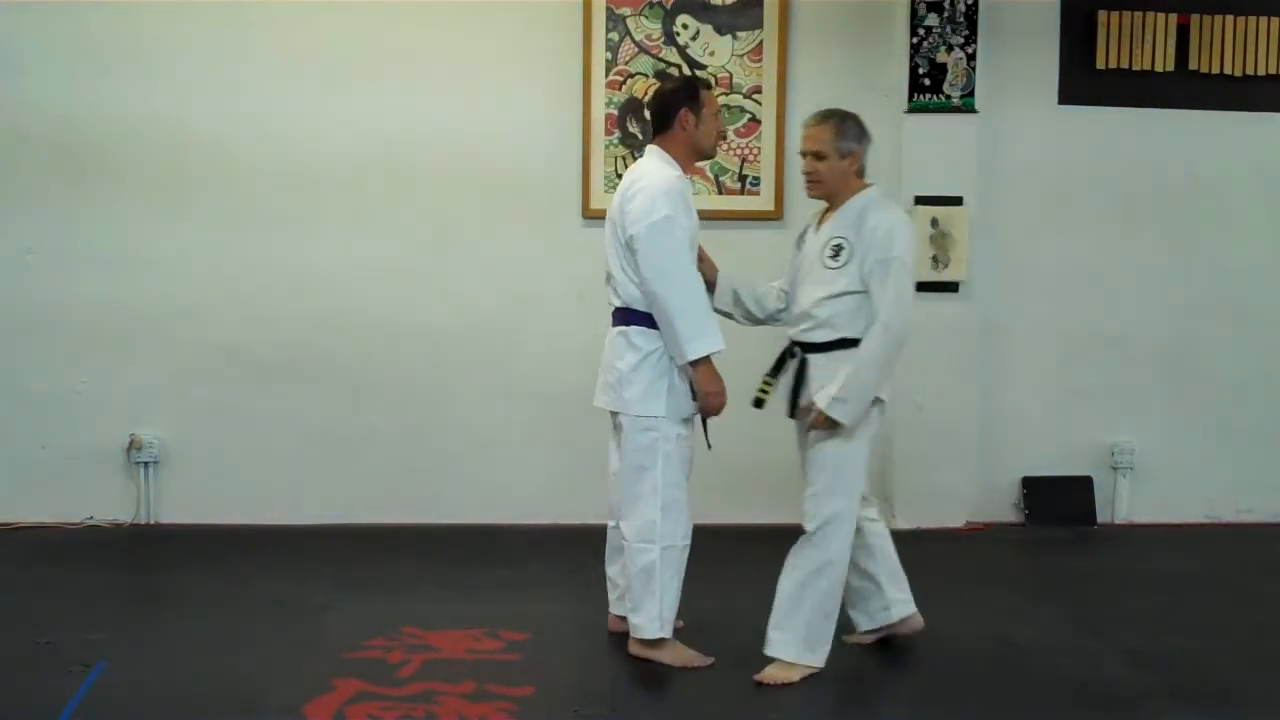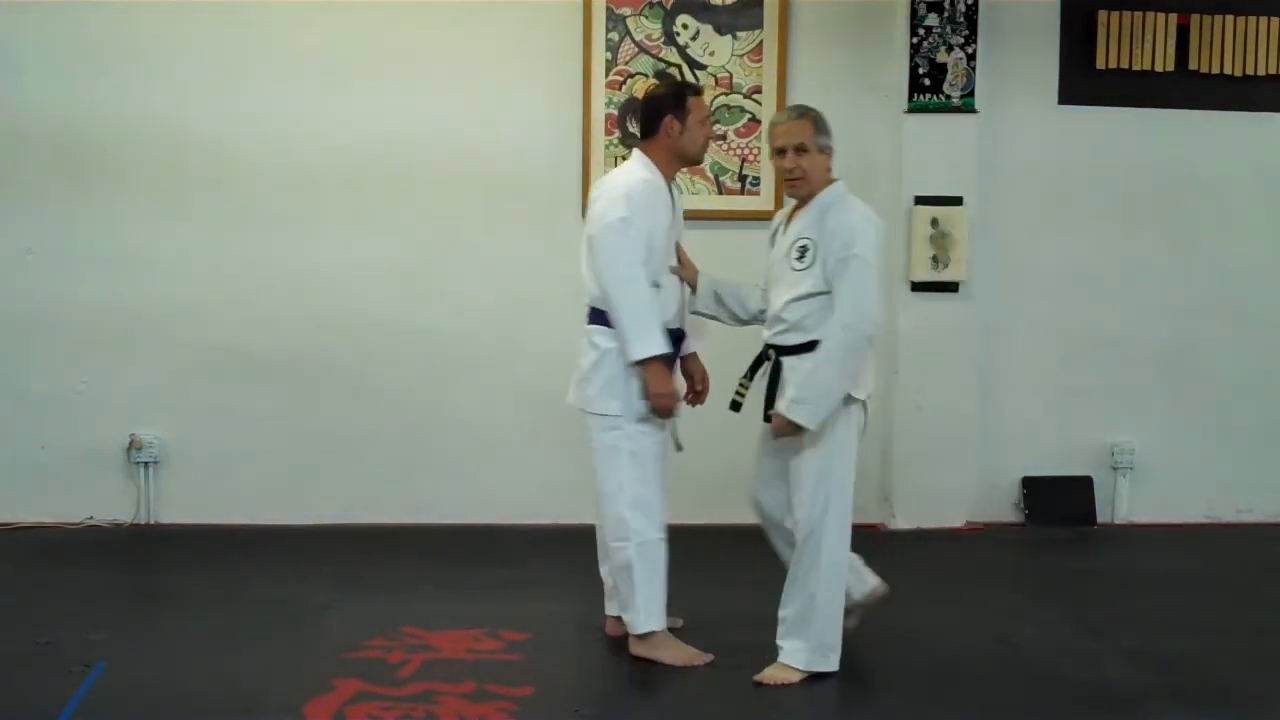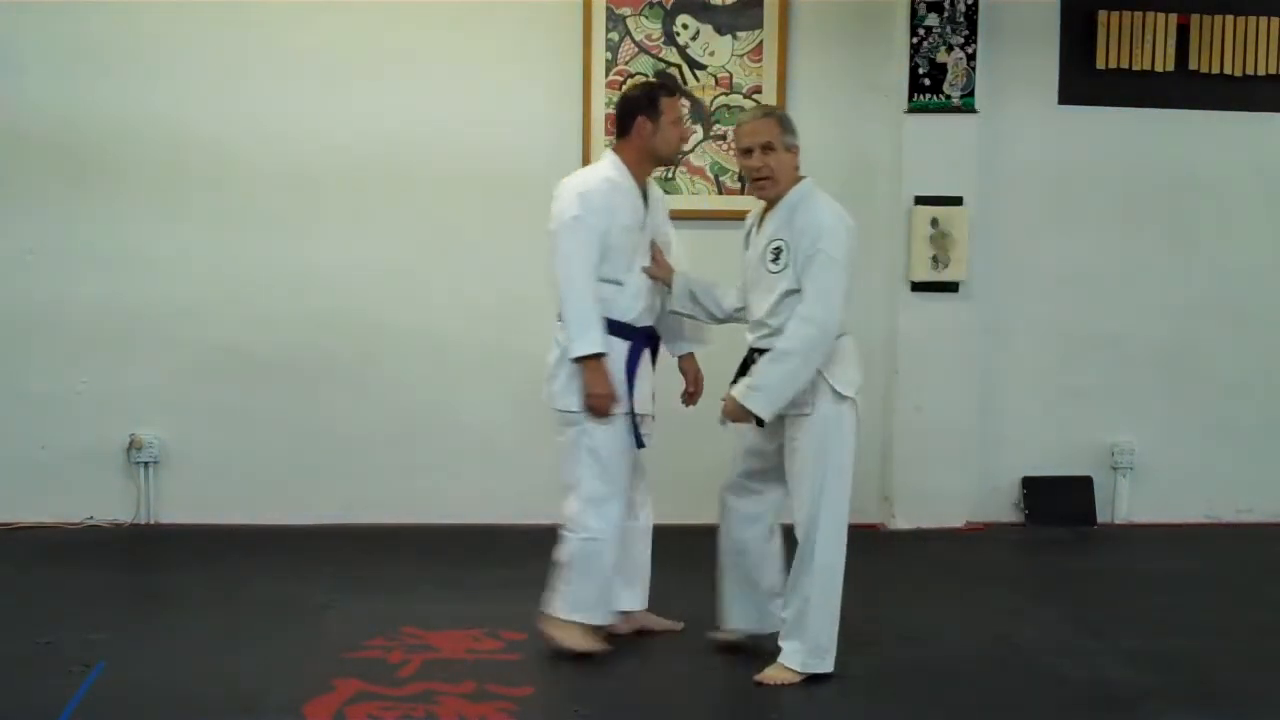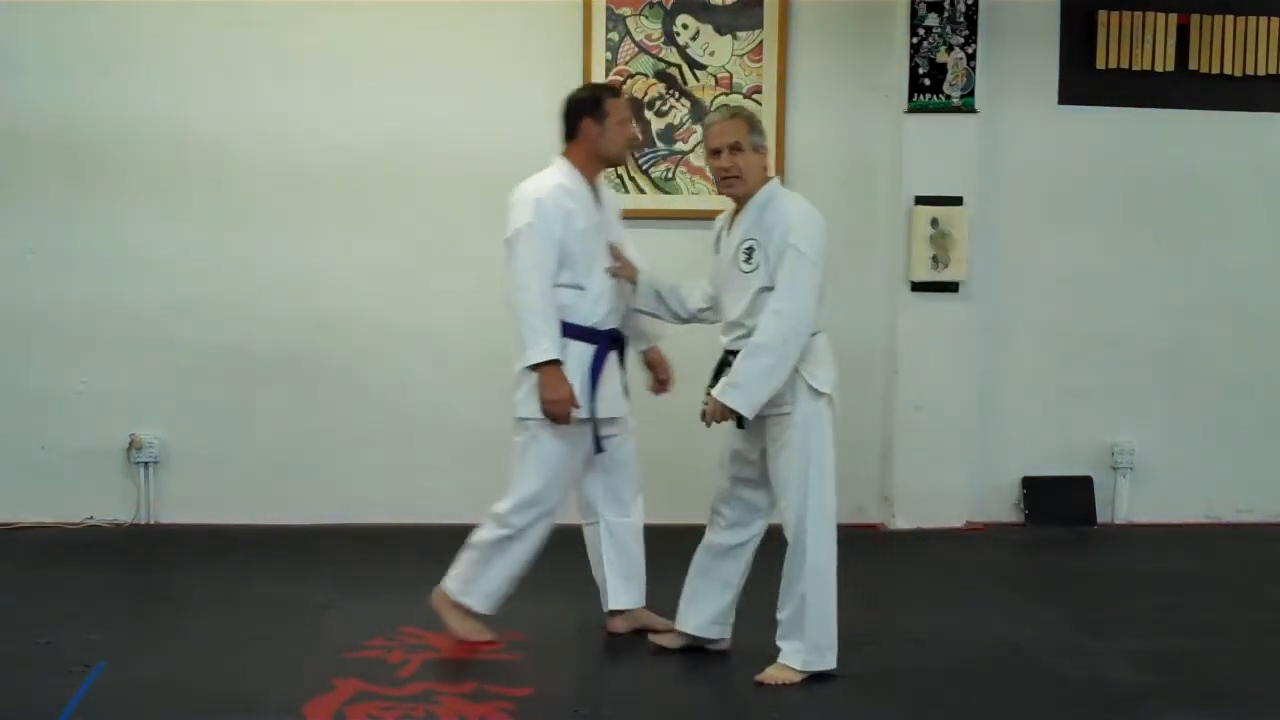
dt=0.2s
person 1, frame 1
left shoulder: (656, 180)
right shoulder: (660, 186)
right elbow: (670, 284)
left wrist: (696, 357)
right wrist: (701, 362)
left hip: (650, 355)
right hip: (654, 358)
left knee: (636, 496)
right knee: (659, 502)
left ankle: (628, 607)
right ankle: (651, 632)
person 1, frame 2
left shoulder: (663, 193)
right shoulder: (624, 189)
right elbow: (624, 287)
left wrist: (687, 354)
right wrist: (653, 365)
left hip: (646, 360)
right hip: (624, 363)
left knee: (635, 495)
right knee: (636, 502)
left ankle: (627, 610)
right ankle: (646, 631)
person 1, frame 3
left shoulder: (649, 197)
right shoulder: (587, 190)
left elbow: (661, 283)
right elbow: (576, 285)
left wrist: (686, 354)
right wrist: (592, 365)
left hip: (632, 361)
right hip: (595, 361)
left knee: (628, 492)
right knee: (600, 496)
left ankle: (623, 605)
right ankle: (567, 613)
person 1, frame 4
left shoulder: (602, 198)
right shoulder: (543, 197)
right elbow: (534, 292)
left wrist: (648, 346)
right wrist: (548, 371)
left hip: (598, 368)
right hip: (558, 368)
left knee: (616, 493)
right knee: (534, 498)
left ankle: (626, 606)
right ankle: (462, 595)
person 2, frame 1
left shoulder: (885, 224)
right shoulder: (816, 224)
left elbow: (891, 326)
right elbow: (782, 304)
left wrist: (841, 399)
right wrist: (717, 282)
left hip: (850, 384)
right hip: (812, 381)
left knee: (825, 517)
right knee: (849, 507)
left ankle: (797, 648)
right ankle: (892, 610)
person 2, frame 2
left shoulder: (851, 221)
right shoulder: (788, 220)
left elbow: (853, 324)
left wrist: (804, 402)
right wrist: (699, 282)
left hip: (829, 384)
right hip: (787, 379)
left knee: (815, 519)
right knee: (773, 501)
left ankle: (808, 651)
right ankle: (853, 587)
person 2, frame 3
left shoulder: (822, 218)
right shoulder: (760, 220)
left elbow: (817, 321)
right elbow: (746, 304)
left wrist: (754, 392)
right wrist: (675, 282)
left hip: (816, 386)
right hip: (776, 383)
left knee: (817, 521)
right knee: (743, 500)
left ankle: (808, 652)
right ankle: (756, 614)
person 2, frame 4
left shoulder: (792, 217)
right shoulder: (728, 224)
left elbow: (791, 317)
right elbow: (714, 303)
left wrist: (740, 391)
right wrist: (640, 282)
left hip: (792, 385)
right hip: (752, 386)
left knee: (805, 518)
right knee: (735, 511)
left ankle: (807, 651)
right ankle: (704, 623)
